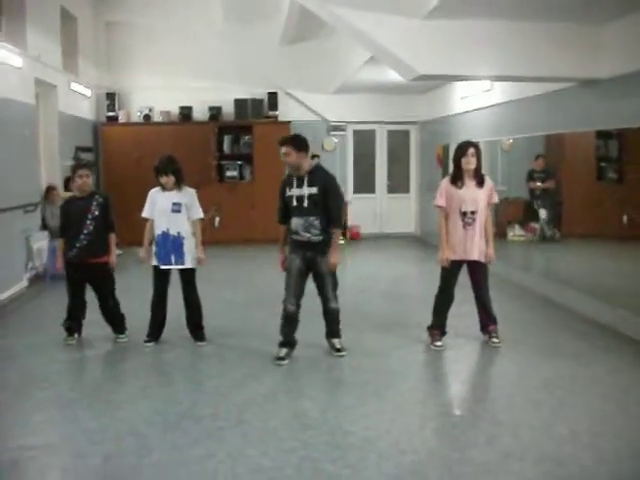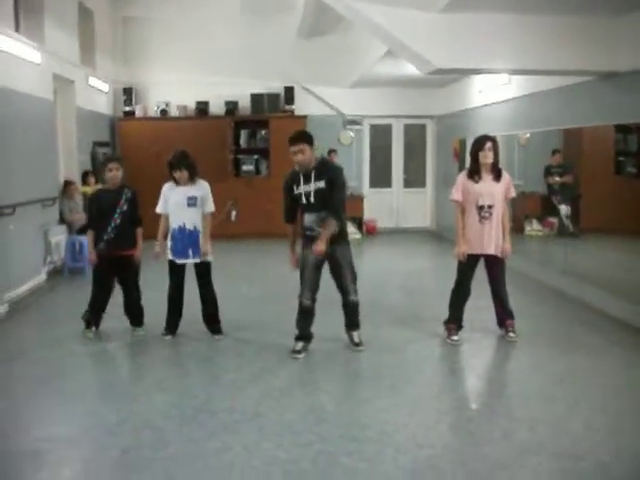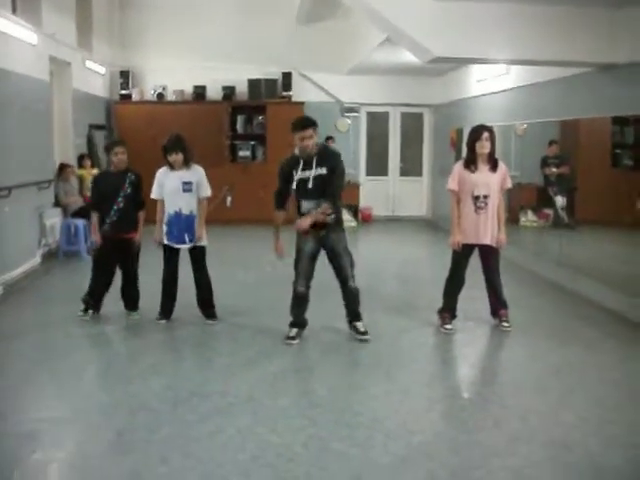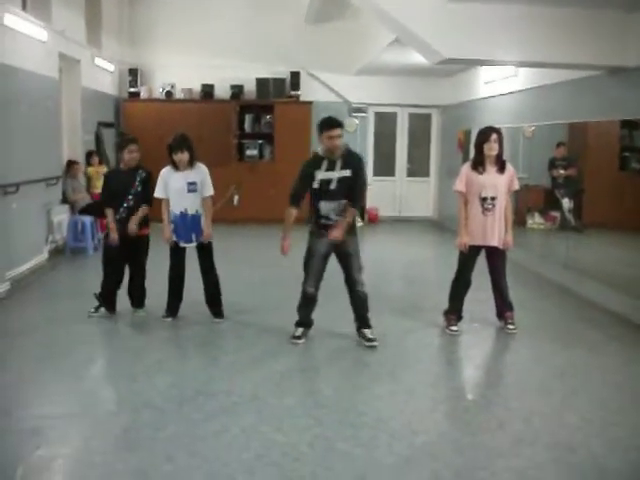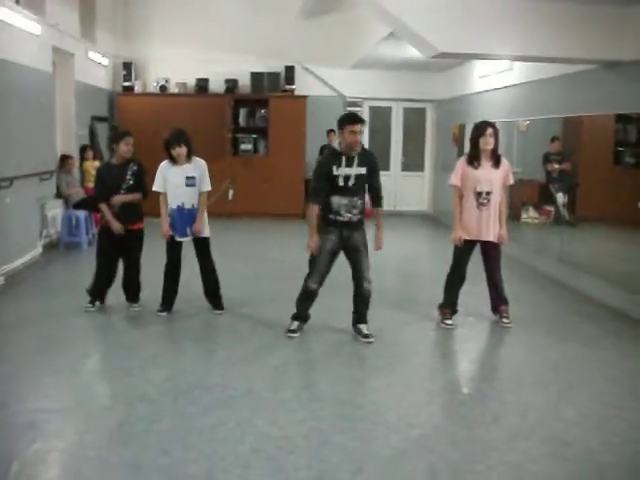
dt=0.2s
person 1, frame 1
left shoulder: (325, 179)
right shoulder: (287, 182)
left elbow: (336, 218)
left wrist: (334, 251)
right wrist: (282, 249)
left hip: (322, 249)
right hip: (297, 250)
left knee: (329, 297)
right knee: (291, 300)
left ankle: (334, 337)
right ankle: (287, 343)
person 1, frame 2
left shoulder: (332, 171)
right shoulder: (292, 180)
left elbow: (337, 210)
right elbow: (291, 217)
left wrist: (323, 240)
right wrist: (292, 248)
left hip: (337, 241)
right hip: (310, 244)
left knee: (348, 289)
right knee: (306, 294)
left ankle: (353, 329)
right ankle: (303, 337)
person 1, frame 3
left shoulder: (331, 158)
right shoulder: (289, 165)
left elbow: (334, 196)
right elbow: (280, 203)
left wrist: (311, 218)
right wrist: (277, 237)
left hip: (333, 228)
right hip: (306, 231)
left knee: (347, 276)
right knee: (301, 281)
left ankle: (355, 321)
right ankle: (297, 324)
person 1, frame 4
left shoulder: (354, 161)
right shoulder: (312, 165)
left elbow: (356, 199)
right elbow: (295, 200)
left wrist: (342, 227)
right wrist: (286, 235)
left hip: (346, 231)
right hip: (320, 232)
left knee: (356, 281)
right knee: (311, 281)
left ankle: (364, 327)
right ankle: (303, 324)
person 1, frame 5
left shoulder: (369, 159)
right shoulder: (328, 160)
left elbow: (376, 196)
right elbow: (315, 198)
left wrist: (379, 230)
right wrist: (313, 232)
left hip: (356, 229)
right hip: (329, 228)
left knee: (363, 278)
right knee: (315, 276)
left ankle: (360, 322)
right ankle: (300, 317)
person 2, frame 1
left shoulder: (486, 184)
right shoulder: (448, 184)
left elbow: (488, 216)
right elbow: (443, 218)
left wrist: (490, 245)
right wrist: (443, 248)
left hip: (478, 248)
right hip: (454, 249)
left knee: (482, 290)
right knee: (446, 290)
left ankle: (490, 327)
right ankle: (436, 330)
person 2, frame 2
left shoulder: (503, 178)
right shoulder: (465, 178)
left elbow: (505, 211)
right elbow: (459, 213)
left wrist: (507, 240)
right wrist: (459, 242)
left hip: (494, 243)
right hip: (470, 243)
left knee: (498, 284)
right knee: (462, 284)
left ankle: (507, 321)
right ankle: (453, 324)
person 2, frame 3
left shoulder: (499, 168)
right shoulder: (461, 168)
left elbow: (500, 201)
right elbow: (455, 202)
left wrist: (502, 230)
right wrist: (454, 232)
left hip: (490, 233)
right hip: (465, 233)
left knee: (493, 274)
right knee: (457, 274)
left ankle: (500, 311)
right ankle: (447, 313)
person 2, frame 4
left shoulder: (507, 170)
right shoulder: (469, 169)
left elbow: (508, 203)
right elbow: (462, 203)
left wrist: (509, 232)
right wrist: (462, 233)
left hip: (496, 235)
right hip: (472, 234)
left knee: (499, 276)
right knee: (463, 275)
left ankle: (506, 314)
right ankle: (452, 315)
person 2, frame 5
left shoulder: (502, 165)
right shoulder: (464, 163)
left elbow: (502, 198)
right elbow: (457, 198)
left wrist: (503, 227)
right wrist: (456, 227)
left hip: (491, 229)
right hip: (467, 229)
left knee: (494, 270)
right knee: (458, 270)
left ankle: (501, 307)
right ankle: (447, 308)
person 3, frame 1
left shoulder: (189, 194)
right shoulder: (154, 194)
left elbow: (196, 223)
right elbow: (150, 222)
left wrist: (199, 248)
right wrist: (145, 248)
left hip: (185, 251)
right hip: (161, 253)
left knee: (190, 292)
right knee: (159, 293)
left ankle: (197, 331)
right ankle: (154, 332)
person 3, frame 2
left shoulder: (202, 187)
right shoulder: (167, 189)
left elbow: (207, 217)
right elbow: (164, 218)
left wrist: (206, 243)
right wrist: (160, 242)
left hip: (198, 245)
right hip: (176, 246)
left knee: (206, 285)
right knee: (175, 287)
left ankle: (214, 324)
right ankle: (171, 325)
person 3, frame 3
left shoulder: (197, 172)
right shoulder: (162, 174)
left elbow: (203, 202)
right elbow: (160, 204)
left wrist: (201, 228)
right wrist: (158, 229)
left hip: (193, 230)
right hip: (170, 231)
left knee: (200, 270)
right knee: (169, 271)
left ankle: (208, 309)
right ankle: (166, 310)
person 3, frame 4
left shoulder: (201, 170)
right shoulder: (166, 173)
left elbow: (207, 200)
right elbow: (165, 203)
left wrist: (208, 226)
right wrist: (166, 228)
left hip: (200, 228)
right hip: (177, 230)
left knee: (208, 268)
right knee: (176, 269)
left ankle: (216, 307)
right ankle: (172, 308)
person 3, frame 5
left shoulder: (199, 165)
right shoulder: (164, 167)
left elbow: (203, 195)
right elbow: (163, 196)
left wrist: (199, 221)
right wrist: (164, 222)
left hip: (197, 223)
right hip: (174, 224)
left knee: (206, 261)
right knee: (172, 263)
left ankle: (215, 300)
right ankle: (167, 302)
person 4, frame 1
left shoulder: (101, 200)
right shoulder: (67, 204)
left elbow: (110, 229)
right elbow: (62, 234)
left wrist: (113, 254)
right wrist: (60, 257)
left hip: (100, 258)
right hip: (75, 260)
left knee: (107, 296)
right knee: (75, 297)
left ankle: (119, 329)
right ankle: (73, 330)
person 4, frame 2
left shoulder: (130, 194)
right shoulder: (96, 197)
left elbow: (137, 223)
right elbow: (91, 226)
left wrist: (139, 247)
right wrist: (91, 250)
left hip: (127, 251)
right hip: (104, 252)
left knee: (131, 288)
right knee: (100, 288)
left ankle: (137, 322)
right ankle: (91, 322)
person 4, frame 3
left shoulder: (134, 177)
right shoulder: (100, 179)
left elbow: (140, 207)
right elbow: (94, 208)
left wrist: (140, 231)
right wrist: (95, 232)
left hip: (129, 234)
right hip: (106, 234)
left knee: (130, 272)
right knee: (101, 272)
left ankle: (132, 306)
right ankle: (91, 305)
person 4, frame 4
left shoulder: (145, 175)
right shoulder: (111, 176)
left elbow: (147, 203)
right elbow: (107, 205)
left wrist: (135, 220)
right wrist: (113, 230)
left hip: (139, 231)
right hip: (116, 231)
left knee: (138, 269)
right knee: (112, 269)
left ankle: (138, 303)
right ankle: (106, 304)
person 4, frame 5
left shoulder: (137, 167)
right shoulder: (104, 170)
left elbow: (143, 194)
right elbow: (100, 200)
left wrist: (123, 198)
right wrist: (112, 221)
left hip: (134, 225)
right hip: (110, 225)
left knee: (132, 264)
right knee: (105, 263)
left ankle: (133, 298)
right ankle: (96, 297)
